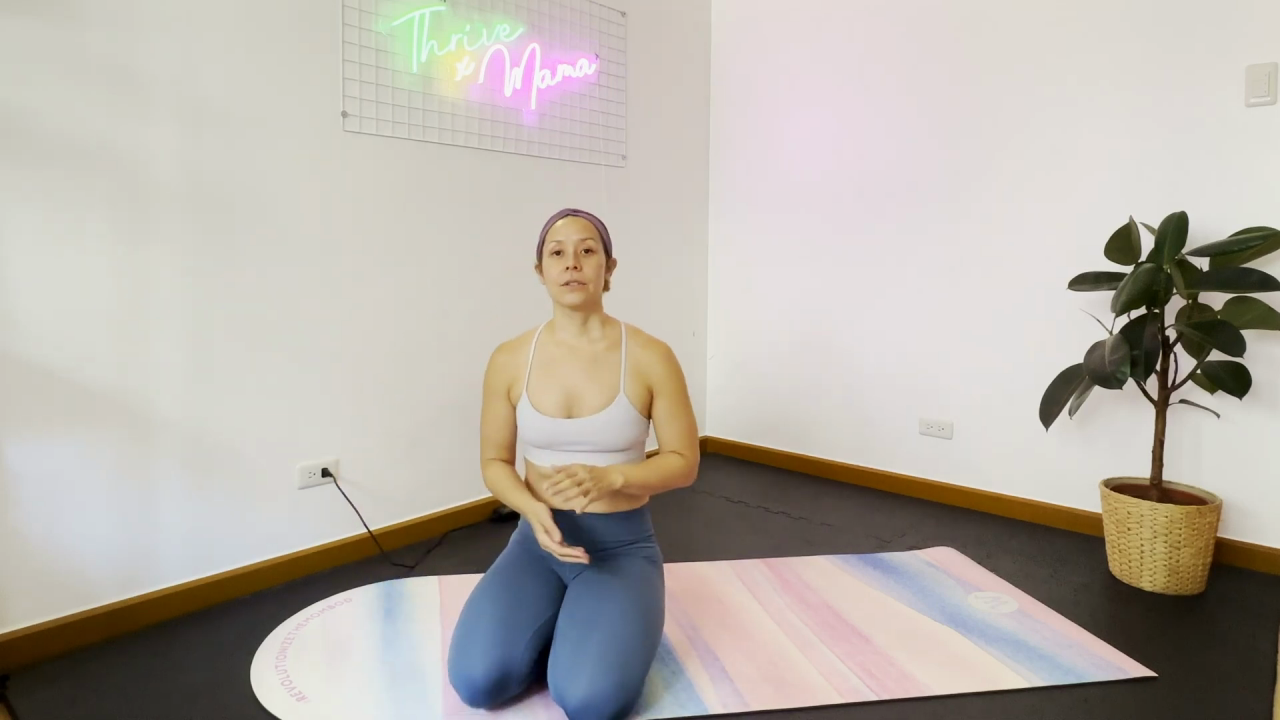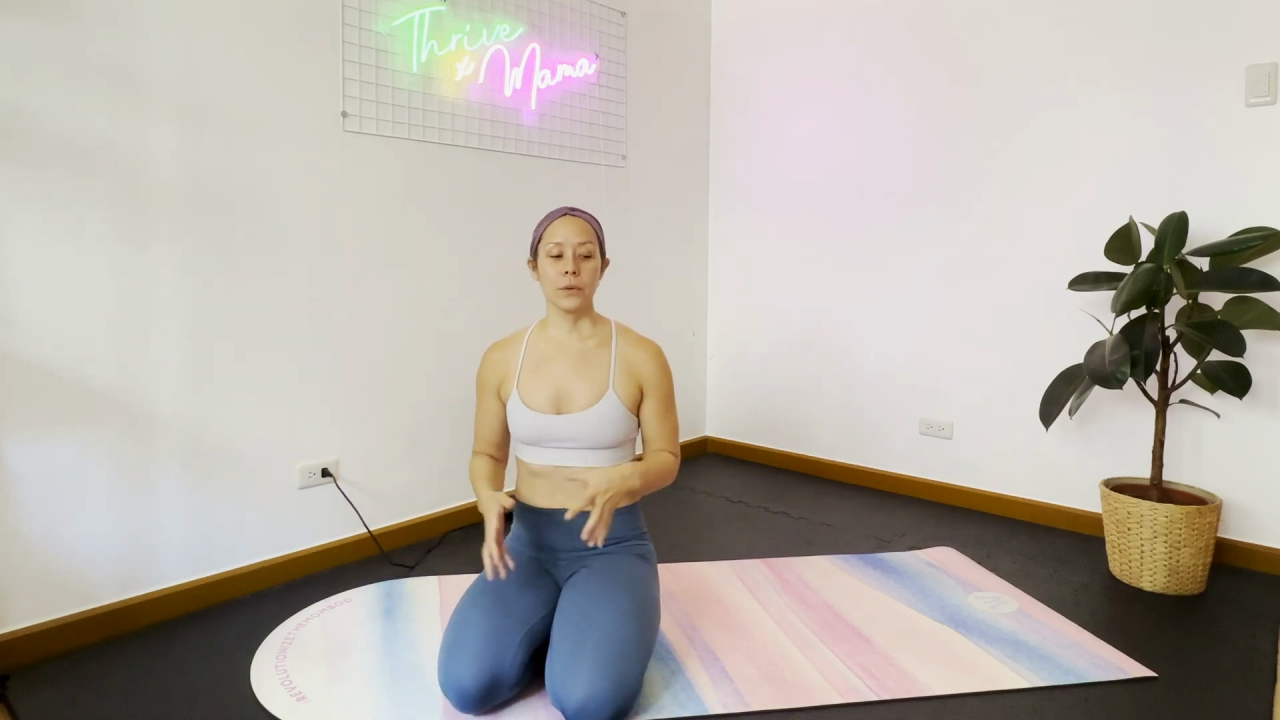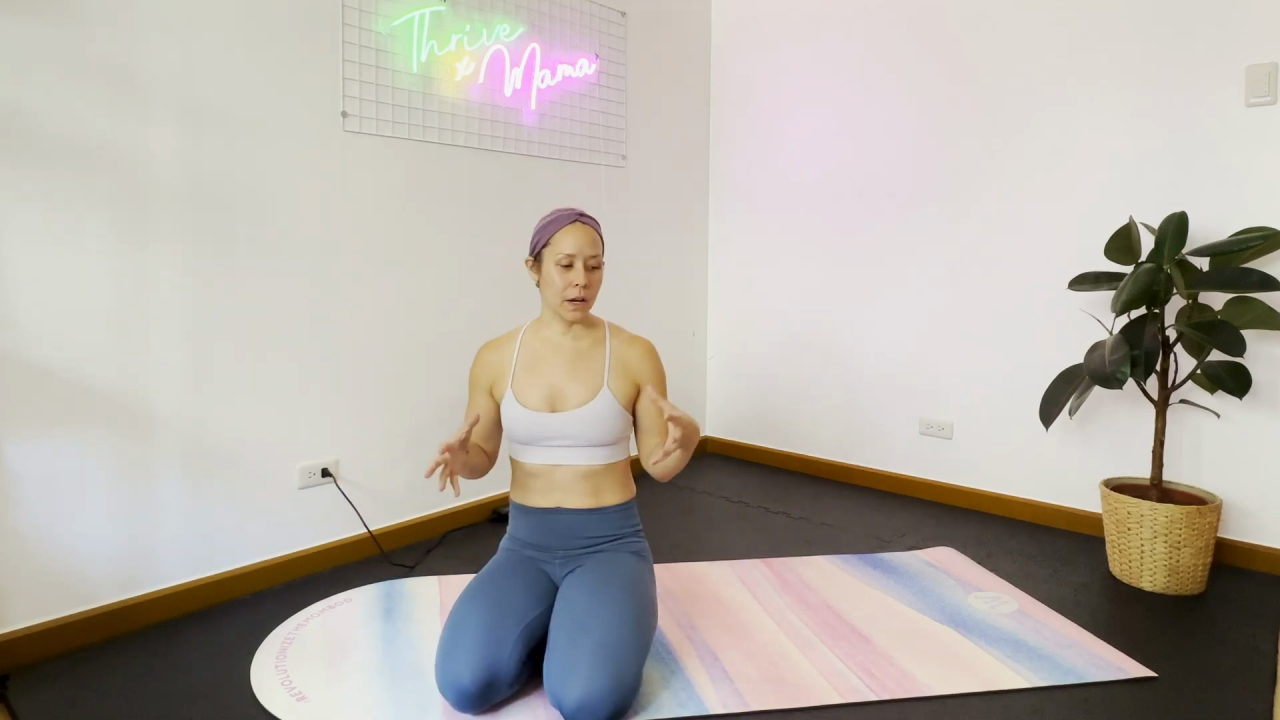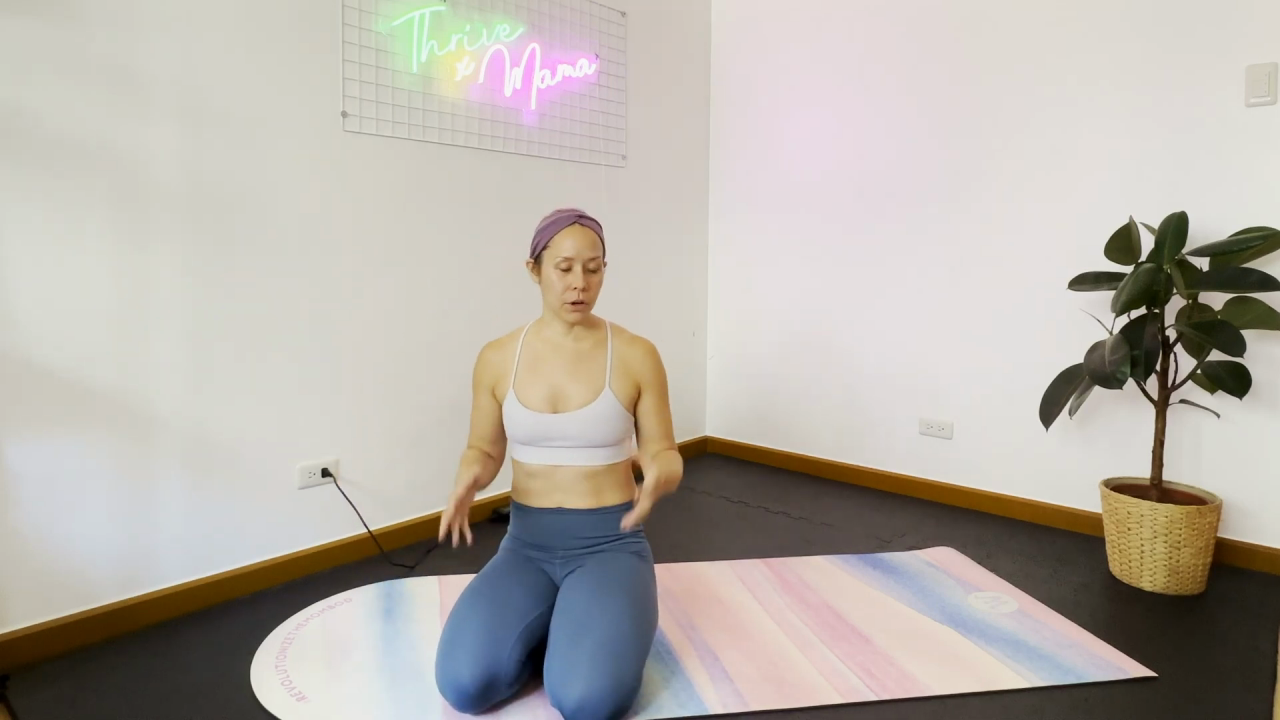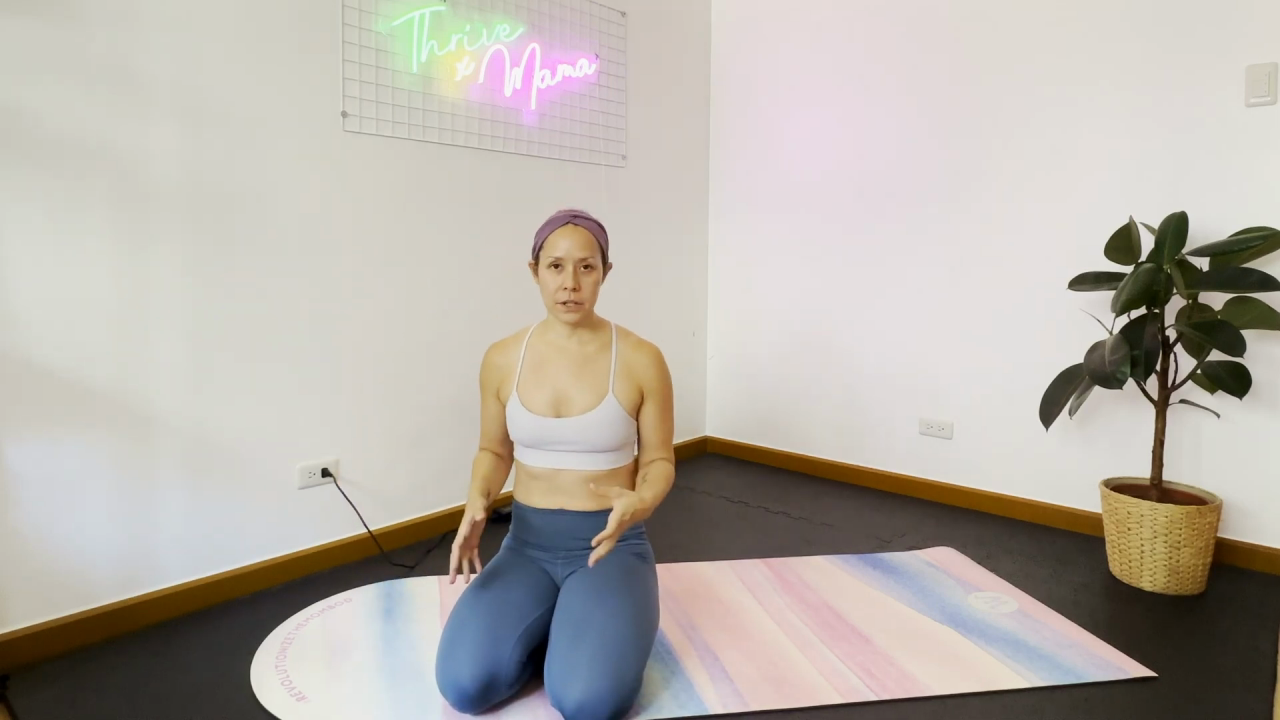
dt=0.3s
person 1, frame 1
left shoulder: (651, 357)
right shoulder: (510, 359)
left elbow: (684, 464)
right elbow: (495, 462)
left wrist: (608, 477)
right wrist: (532, 509)
left hip: (623, 546)
right hip: (538, 543)
left ankle: (603, 630)
right ankle: (559, 628)
person 1, frame 2
left shoulder: (641, 355)
right shoulder: (502, 358)
left elbow: (665, 460)
right elbow: (487, 455)
left wrist: (625, 479)
right wrist: (489, 502)
left hip: (614, 546)
right hip: (530, 543)
left ankle: (601, 628)
right ankle: (553, 630)
person 1, frame 3
left shoulder: (634, 354)
right shoulder: (495, 357)
left elbow: (660, 462)
right elbow: (481, 455)
left wrist: (683, 439)
right wrist: (459, 457)
left hip: (610, 544)
right hip: (526, 545)
left ankle: (601, 628)
right ankle: (553, 628)
person 1, frame 4
left shoulder: (636, 354)
right shoulder: (497, 357)
left elbow: (661, 454)
right elbow: (484, 451)
left wrist: (663, 476)
right wrist: (467, 482)
left hip: (611, 545)
right hip: (527, 543)
left ankle: (601, 630)
right ankle: (551, 630)
person 1, frame 5
left shoulder: (641, 359)
right shoulder: (502, 359)
left elbow: (658, 461)
left wrist: (639, 503)
right wrist: (477, 501)
left hip: (611, 546)
right hip: (528, 545)
left ankle: (603, 631)
right ankle: (551, 630)
